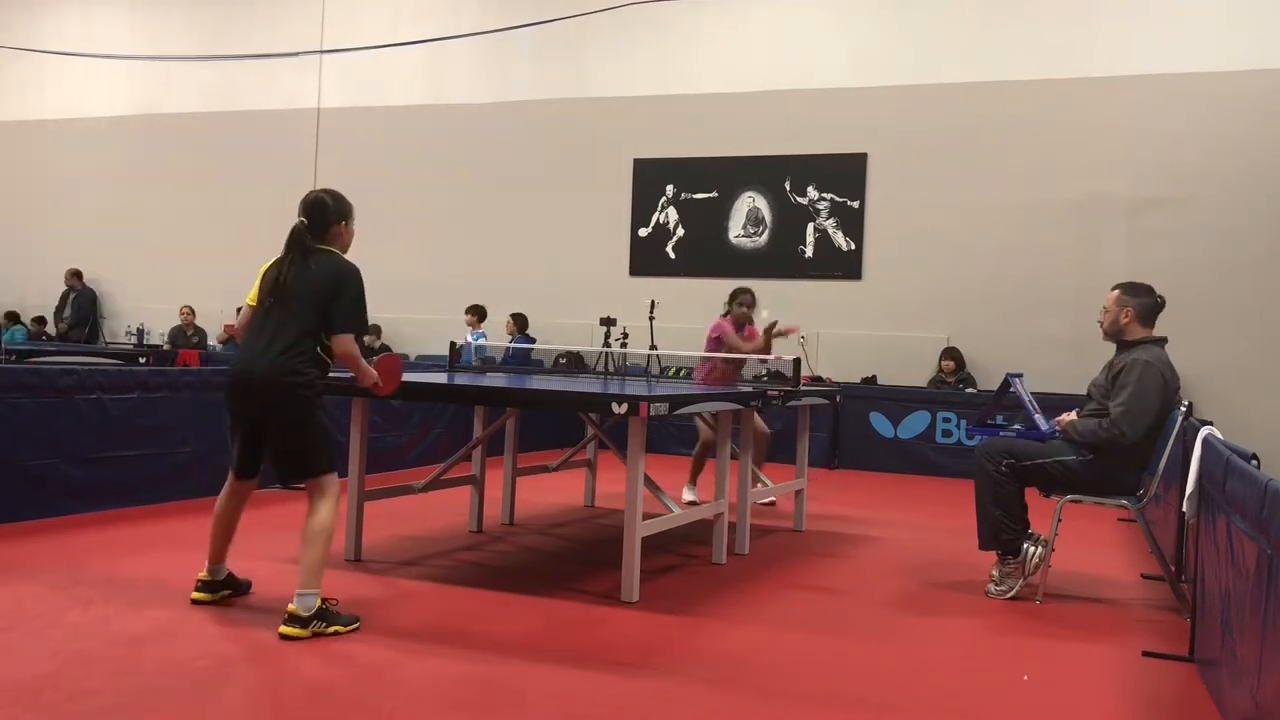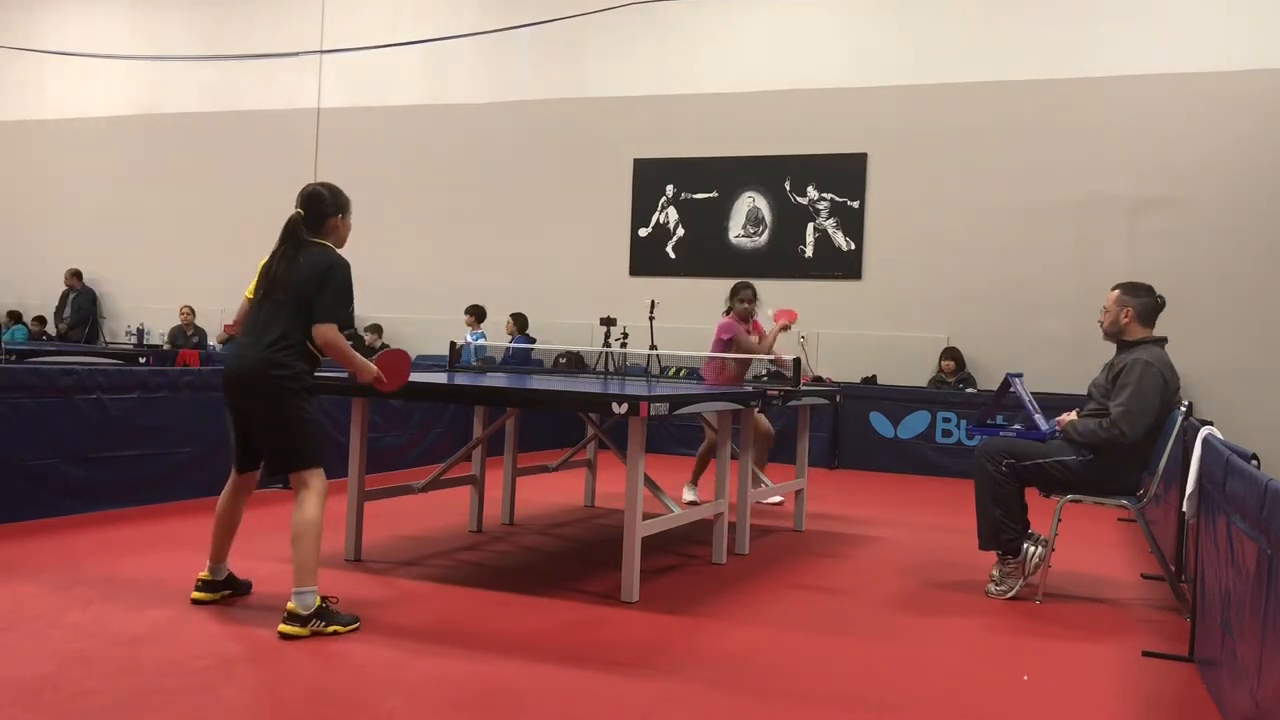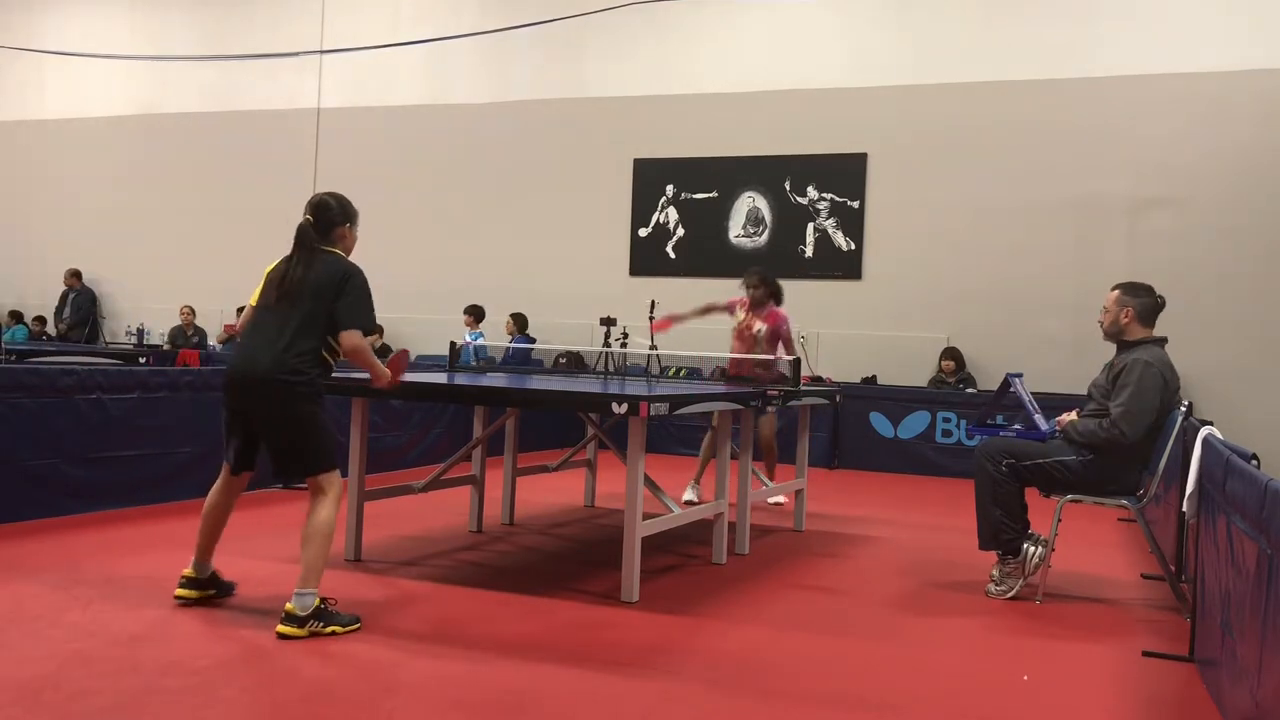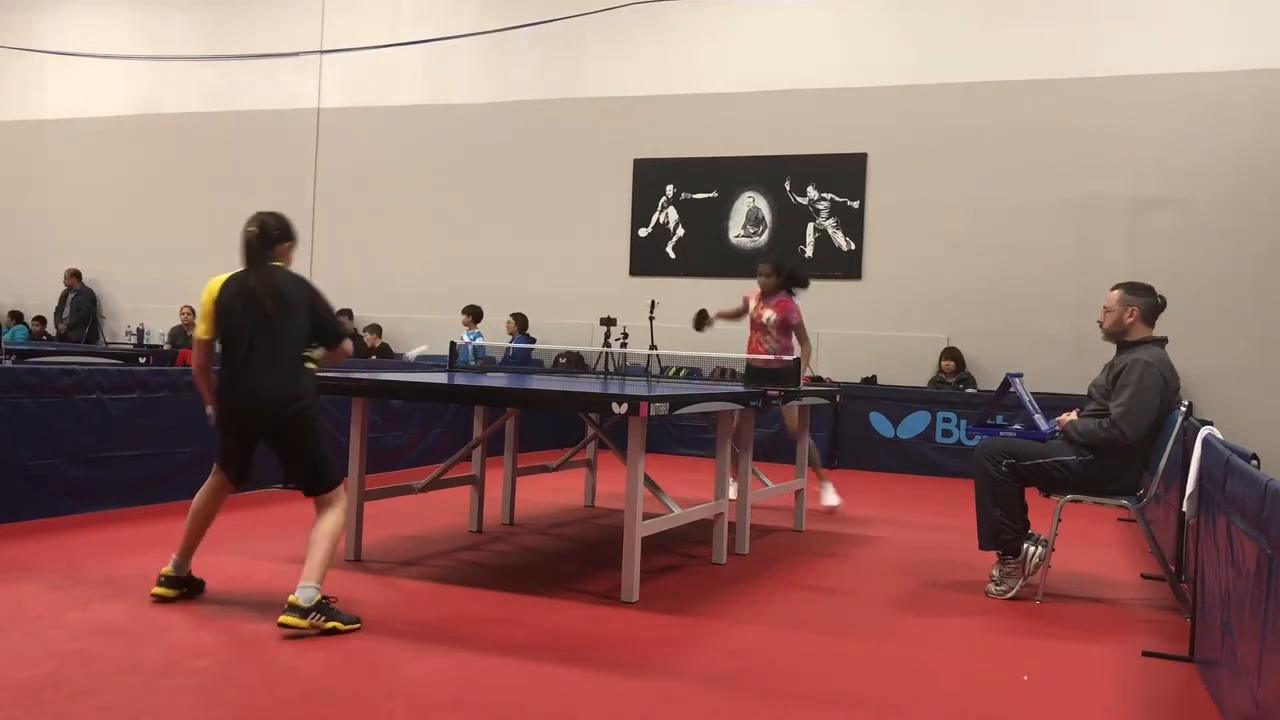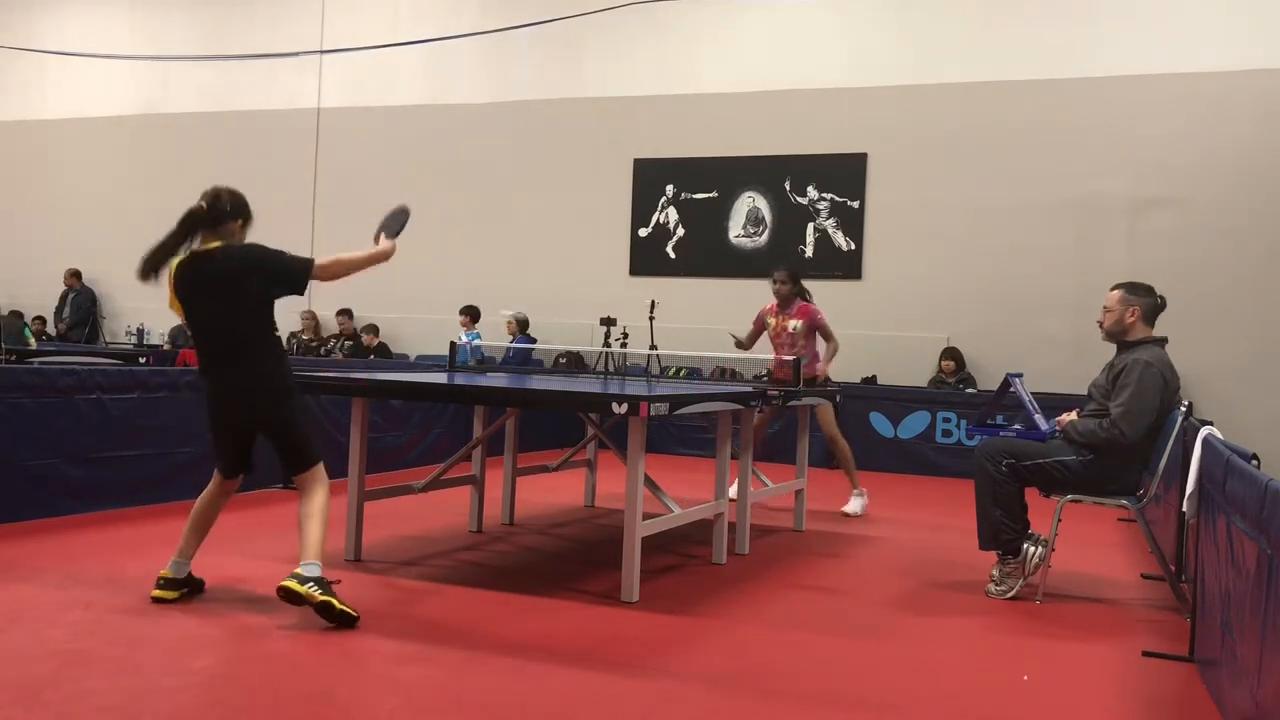
dt=0.3s
person 1, frame 1
left shoulder: (278, 265)
right shoulder: (343, 273)
left elbow: (242, 327)
right elbow: (343, 346)
right wrist: (366, 374)
left hip: (244, 380)
right hip: (289, 388)
left knee: (240, 480)
right knee: (324, 489)
left ankle: (213, 577)
right ankle: (304, 609)
person 1, frame 2
left shoulder: (279, 258)
right shoulder: (333, 265)
left elbow: (241, 319)
right elbow: (324, 335)
right wrist: (362, 367)
left hip: (240, 373)
right hip: (279, 381)
left knee: (244, 476)
right knee: (311, 484)
left ankle: (214, 577)
right ankle: (303, 607)
person 1, frame 3
left shoulder: (284, 266)
right shoulder: (347, 273)
left elbow: (244, 326)
right elbow: (349, 342)
right wrist: (378, 371)
left hip: (242, 376)
right hip: (288, 385)
left knee: (233, 474)
right knee: (326, 487)
left ankle: (199, 575)
right ankle: (303, 608)
person 1, frame 4
left shoulder: (220, 287)
right shoulder: (298, 286)
left elbow: (199, 361)
right elbow: (341, 349)
left wrist: (214, 404)
left hip: (239, 405)
right hip: (291, 406)
left knee: (222, 480)
right knee: (333, 501)
left ankle: (175, 574)
right ankle: (306, 601)
person 1, frame 5
left shoulder: (182, 273)
right shoulder: (251, 258)
right elbow: (323, 270)
right wrist: (379, 253)
left hip: (222, 392)
right hip: (270, 388)
left knee: (224, 480)
right knee: (313, 480)
left ankle: (175, 575)
right ankle: (308, 574)
person 2, frame 1
left shoulder: (1145, 364)
right shoulder: (1133, 356)
left elbow: (1120, 432)
left wrist: (1072, 427)
right wrist: (1077, 419)
left hip: (1105, 466)
right hip: (1095, 454)
left knee: (993, 454)
right knee: (999, 449)
left ankle: (1013, 551)
right ankle: (1020, 544)
person 2, frame 2
left shoulder: (1144, 364)
right shoulder: (1134, 355)
left elbow: (1120, 431)
left wrist: (1072, 427)
right wrist: (1077, 419)
left hip: (1106, 466)
right hip: (1094, 453)
left knee: (993, 454)
right knee: (998, 449)
left ankle: (1014, 551)
right ankle: (1020, 542)
person 2, frame 3
left shoulder: (1144, 365)
right shoulder: (1134, 356)
left elbow: (1120, 431)
left wrist: (1072, 427)
right wrist: (1077, 420)
left hip: (1105, 467)
right hip: (1095, 454)
left knee: (993, 453)
right knee: (998, 450)
left ankle: (1014, 551)
right ankle: (1020, 542)
person 2, frame 4
left shoulder: (1145, 365)
right shoulder: (1134, 356)
left elbow: (1120, 432)
left wrist: (1073, 427)
right wrist: (1078, 418)
left hip: (1106, 467)
right hip: (1095, 454)
left knee: (993, 454)
right knee: (999, 449)
left ankle: (1014, 551)
right ankle: (1020, 542)
person 2, frame 5
left shoulder: (1144, 364)
right shoulder: (1133, 356)
left elbow: (1120, 431)
left wrist: (1073, 427)
right wrist: (1078, 419)
left hip: (1105, 466)
right hip: (1096, 454)
left knee: (993, 453)
right knee: (998, 449)
left ankle: (1014, 551)
right ankle: (1020, 542)
person 3, frame 1
left shoulder: (751, 332)
right shoulder: (721, 326)
left elbow: (764, 356)
right elbow: (744, 350)
left wrist: (769, 335)
right wrist: (767, 337)
left knee: (762, 432)
right knee: (708, 439)
right ankle: (691, 485)
person 3, frame 2
left shoulder: (755, 326)
right shoulder: (728, 325)
left elbow: (770, 355)
right elbow: (759, 351)
right wrist: (776, 329)
right hip: (712, 387)
left knee: (767, 433)
right knee: (713, 439)
right ankle: (691, 486)
person 3, frame 3
left shoulder: (778, 318)
right shoulder: (740, 305)
left elbow: (792, 354)
right elbow: (713, 307)
right wrist: (686, 315)
left hip: (763, 382)
right hip: (735, 378)
left knee: (767, 438)
right knee: (716, 429)
right ankle: (694, 484)
person 3, frame 4
left shoulder: (788, 306)
right shoulder: (754, 297)
left elbow: (805, 343)
right elbow: (738, 312)
left wrist: (802, 372)
right wrist: (717, 315)
left knee: (795, 431)
left ankle: (826, 484)
right ankle: (735, 480)
person 3, frame 5
left shoulder: (809, 311)
right shoulder: (767, 313)
left elbow: (832, 342)
right elbow: (748, 344)
left wrist: (825, 364)
right wrist: (740, 343)
left hip: (811, 379)
left knee: (831, 434)
right knee: (753, 427)
left ankle: (857, 491)
right ankle: (742, 481)
